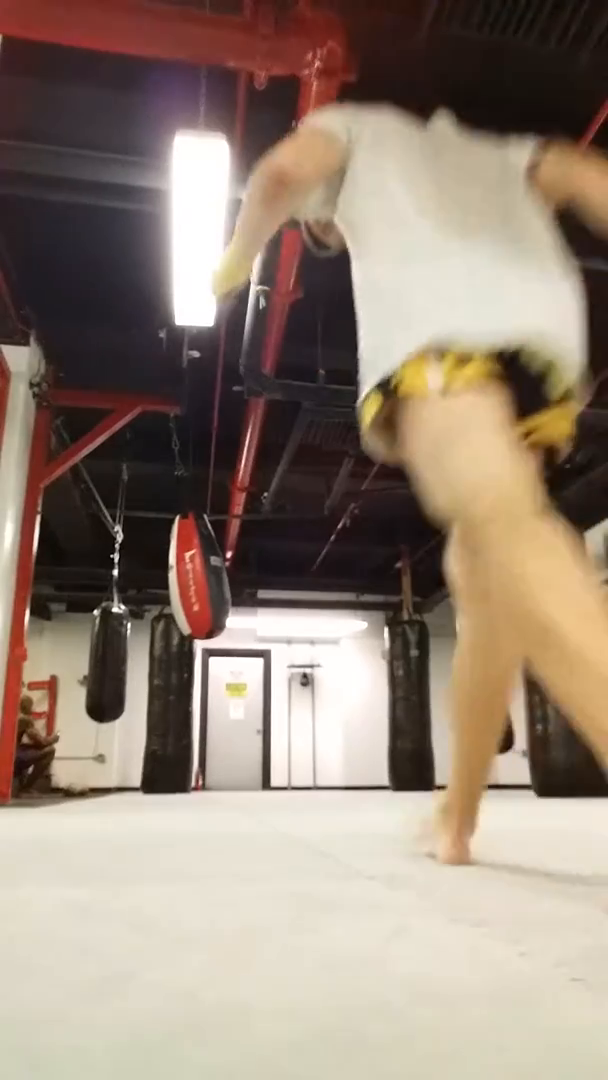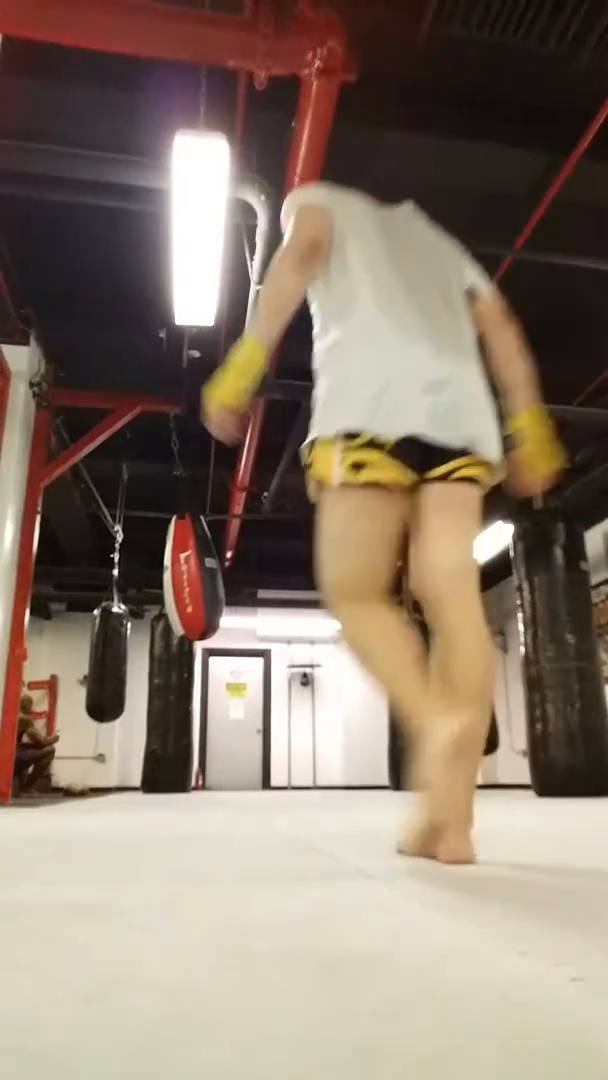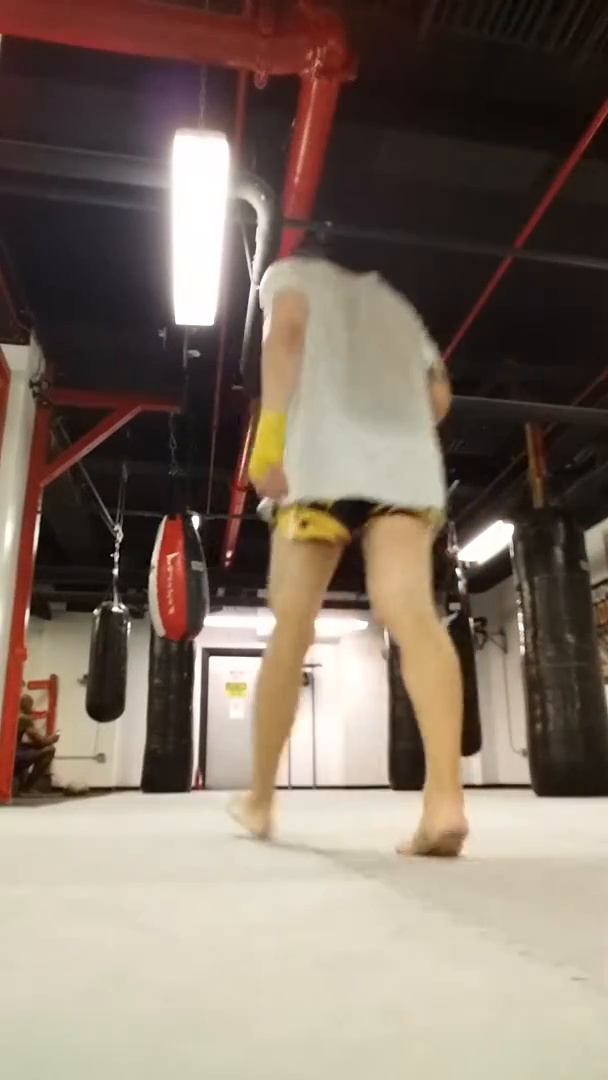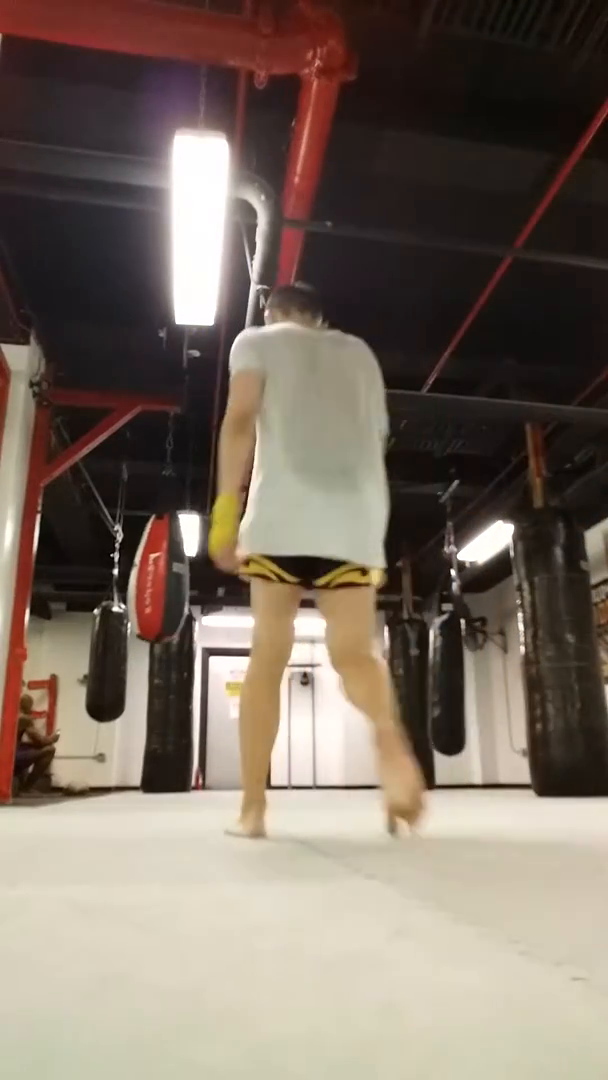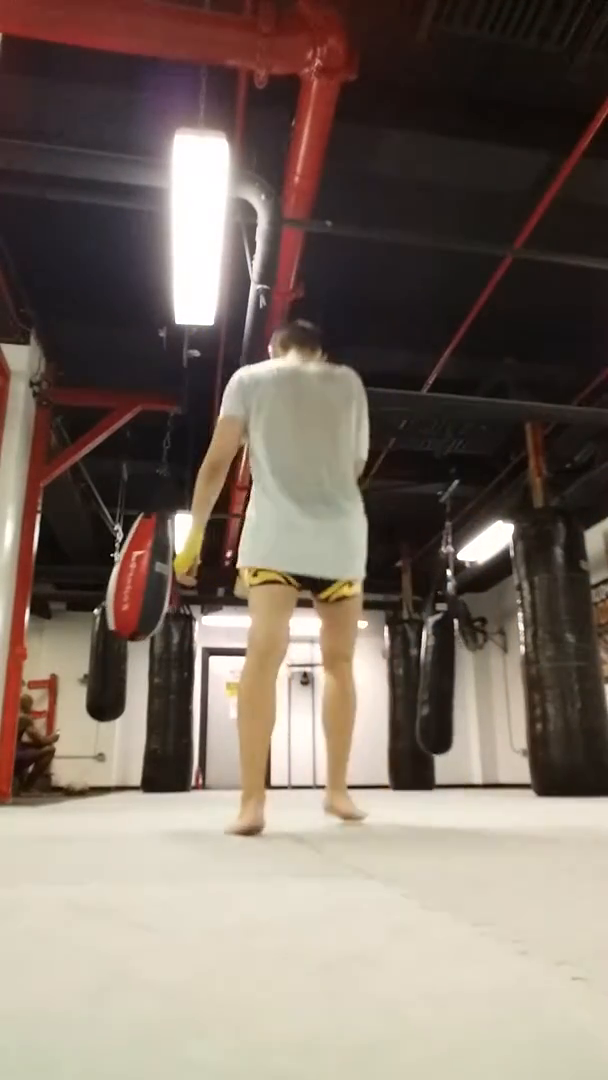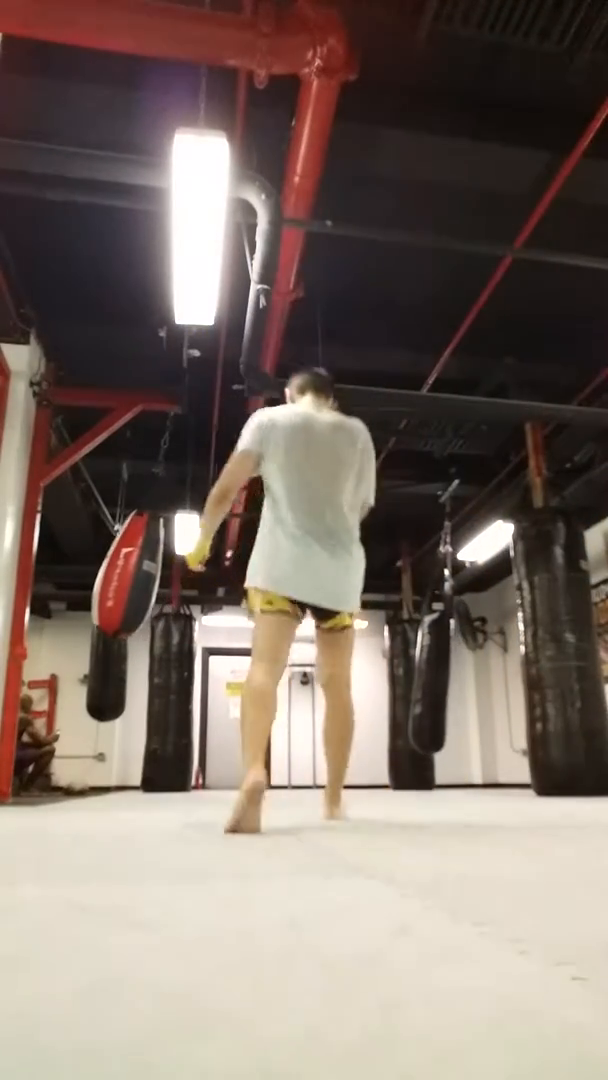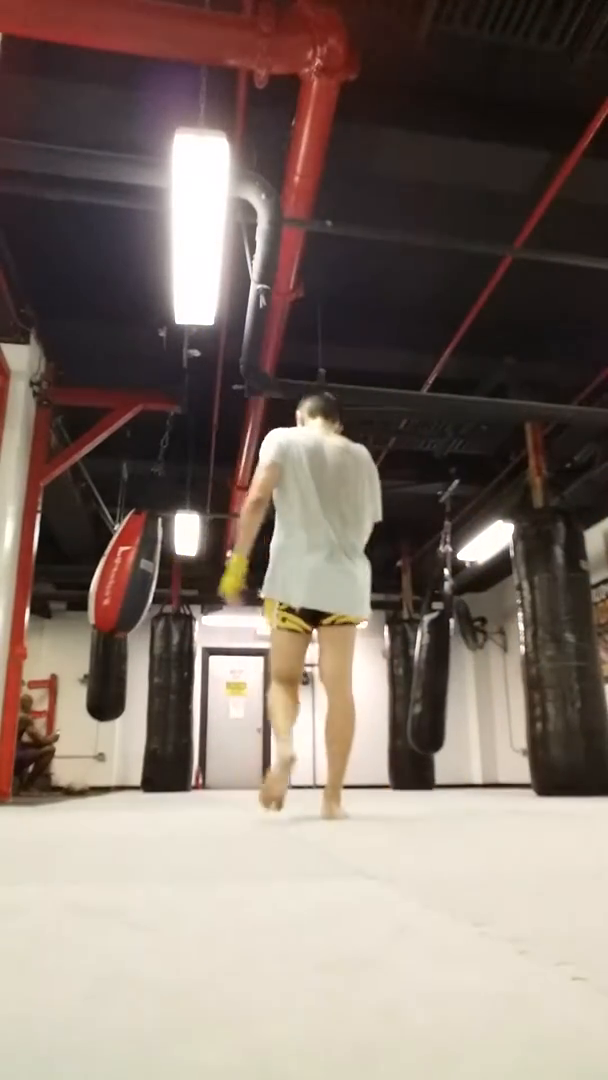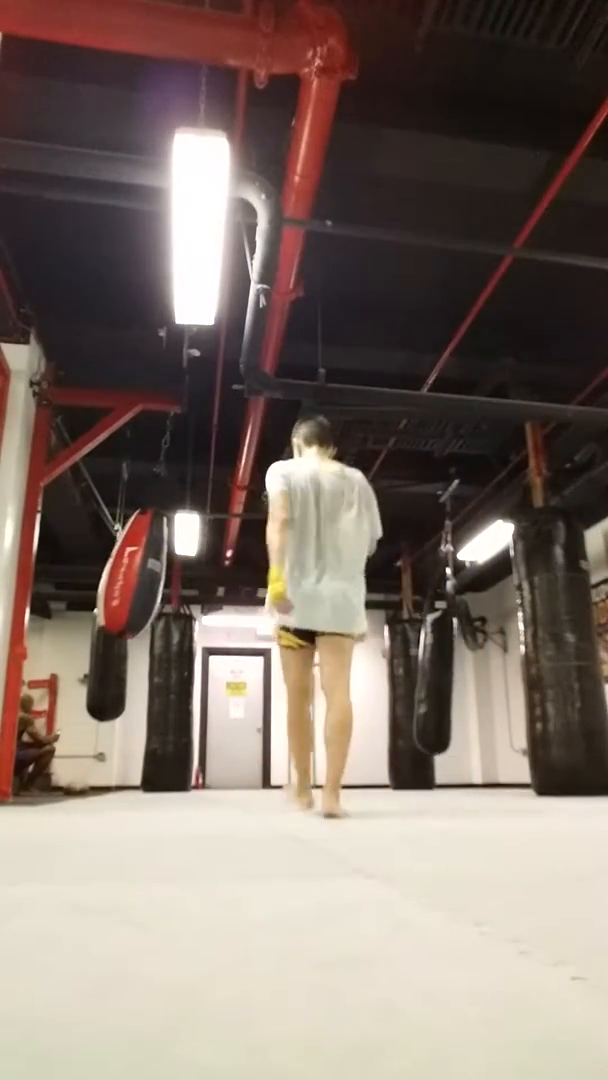
dt=0.2s
person 1, frame 1
left shoulder: (347, 129)
right shoulder: (482, 150)
left elbow: (285, 170)
left wrist: (238, 255)
left hip: (435, 324)
left knee: (499, 526)
right knee: (482, 572)
person 1, frame 2
left shoulder: (318, 200)
right shoulder: (432, 236)
left elbow: (300, 249)
right elbow: (497, 325)
left wrist: (248, 354)
right wrist: (529, 418)
left hip: (371, 400)
right hip: (461, 408)
left knee: (352, 590)
right knee: (451, 595)
left ankle: (437, 723)
right ankle: (452, 821)
person 1, frame 3
left shoulder: (290, 273)
right shoulder: (393, 301)
left elbow: (286, 330)
right elbow: (438, 397)
left wrist: (270, 426)
left hip: (323, 457)
right hip: (405, 460)
left knee: (290, 630)
right knee: (411, 616)
left ankle: (260, 799)
right ankle: (444, 795)
person 1, frame 4
left shoulder: (257, 340)
right shoulder: (359, 352)
left elbow: (240, 419)
right elbow: (377, 438)
left wrist: (226, 506)
left hip: (280, 515)
right hip: (355, 513)
left knee: (268, 657)
right knee: (353, 652)
left ankle: (252, 807)
right ankle: (391, 743)
person 1, frame 5
left shoulder: (250, 378)
right shoulder: (350, 382)
left elbow: (217, 462)
left wrist: (194, 536)
left hip: (274, 536)
right hip: (340, 536)
left knee: (263, 656)
right knee: (338, 662)
left ankle: (252, 801)
right ankle: (337, 787)
person 1, frame 6
left shoulder: (269, 419)
right shoulder: (358, 432)
left elbow: (225, 489)
left wrist: (202, 541)
left hip: (281, 565)
right hip: (340, 570)
left knee: (264, 669)
right knee: (336, 687)
left ankle: (254, 771)
right ankle: (334, 798)
person 1, frame 7
left shoulder: (283, 439)
right shoulder: (361, 456)
left elbow: (258, 498)
left wrist: (236, 561)
left hip: (292, 577)
right hip: (346, 580)
left knee: (284, 677)
right knee: (338, 687)
left ankle: (284, 746)
right ankle: (333, 797)
person 1, frame 8
left shoulder: (283, 470)
right shoulder: (357, 480)
left elbow: (279, 520)
right elbow: (371, 543)
left wrist: (277, 576)
left hip: (298, 598)
right hip: (343, 598)
left knee: (299, 696)
right knee: (337, 693)
left ankle: (305, 788)
right ankle: (332, 793)
